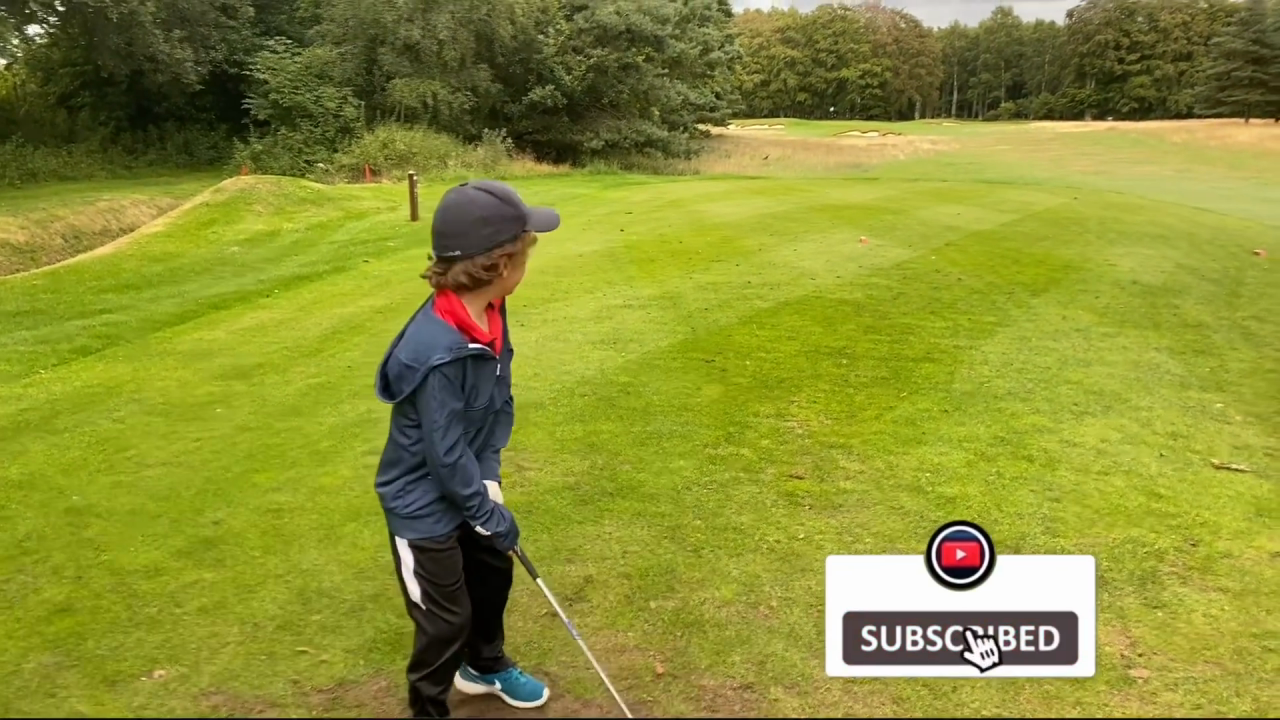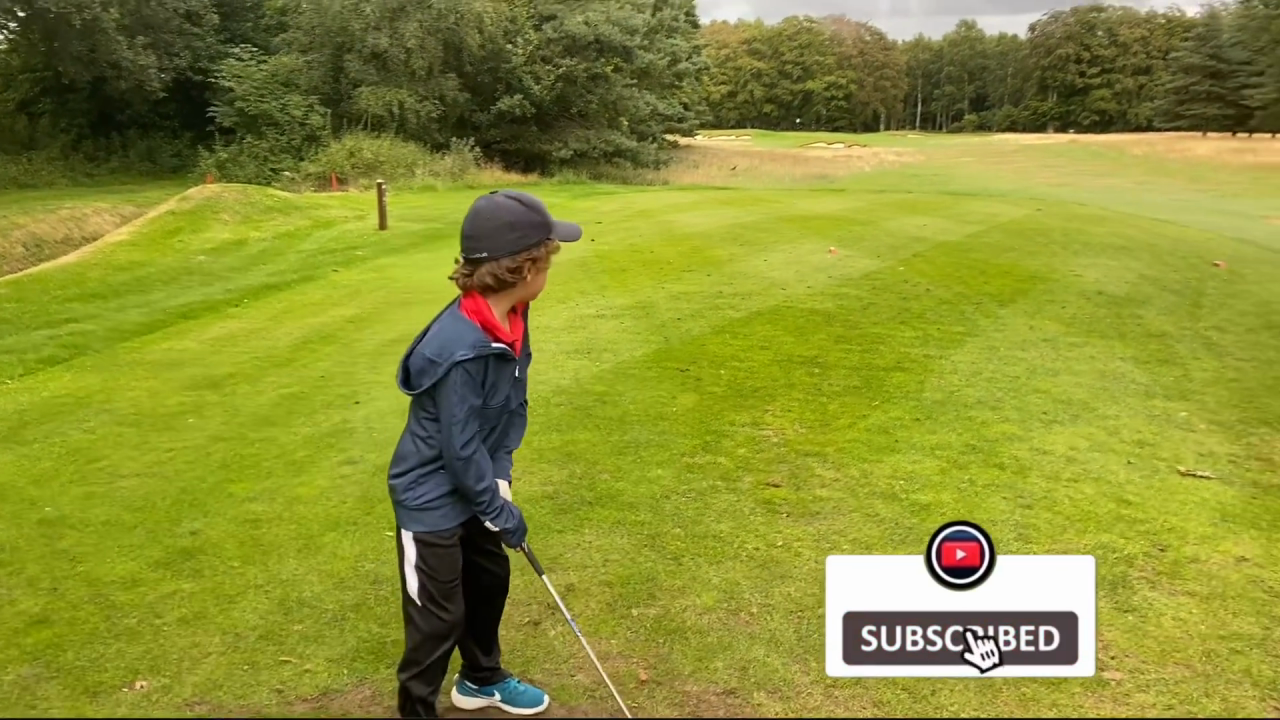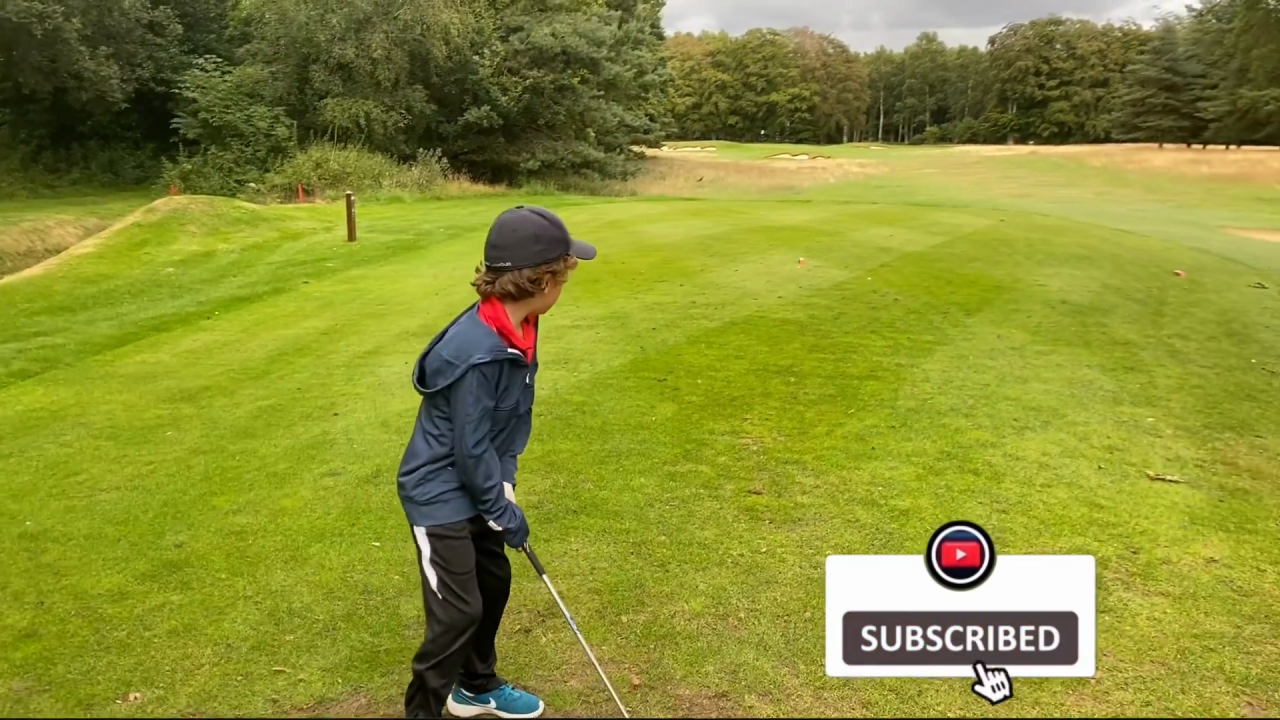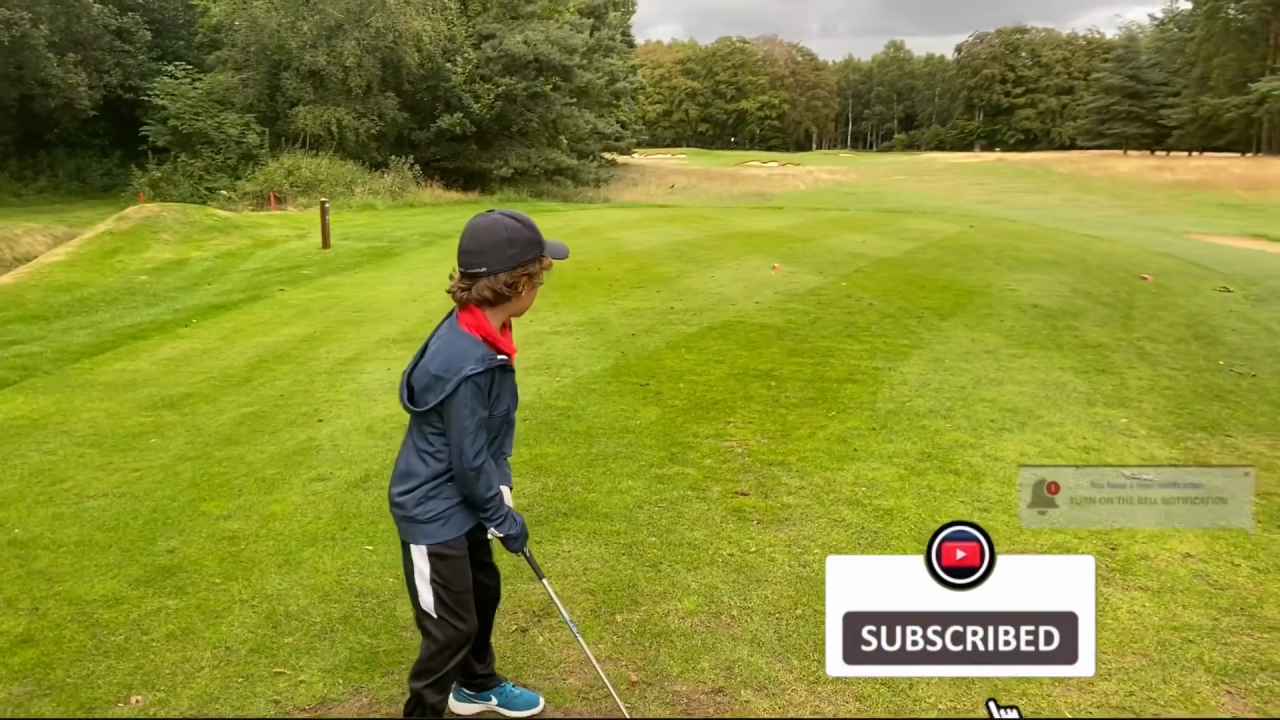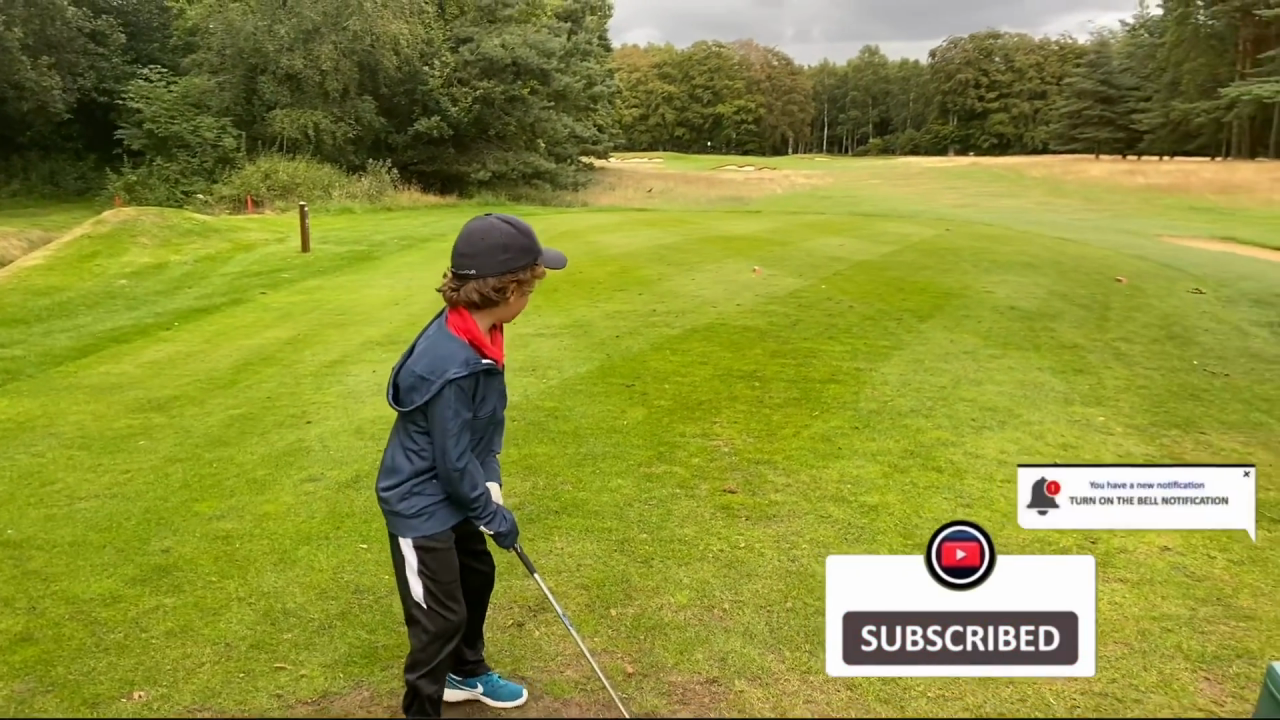
dt=0.3s
person 1, frame 1
left shoulder: (489, 315)
right shoulder: (435, 352)
left elbow: (499, 404)
right elbow: (444, 453)
left wrist: (490, 480)
right wrist: (488, 512)
left hip: (465, 487)
right hip: (424, 501)
left knee: (493, 576)
right knee: (445, 617)
left ankle: (485, 667)
person 1, frame 2
left shoulder: (510, 318)
right shoulder: (458, 351)
left elbow: (512, 407)
right elbow: (460, 448)
left wrist: (501, 480)
right wrist: (498, 511)
left hip: (473, 488)
right hip: (432, 497)
left knee: (491, 580)
right knee: (439, 615)
person 1, frame 3
left shoulder: (518, 327)
right shoulder: (475, 353)
left elbow: (517, 416)
right elbow: (471, 448)
left wrist: (505, 484)
right wrist: (503, 511)
left hip: (476, 487)
right hip: (440, 493)
left knee: (493, 584)
right knee: (457, 611)
person 1, frame 4
left shoulder: (487, 334)
right shoulder: (464, 364)
left elbow: (496, 429)
right elbow: (469, 459)
left wrist: (502, 490)
right wrist: (503, 518)
left hip: (462, 501)
right hip: (433, 510)
left knee: (483, 590)
right knee: (451, 625)
person 1, frame 5
left shoulder: (479, 335)
right shoulder: (449, 367)
left elbow: (489, 421)
right elbow: (453, 461)
left wrist: (491, 484)
right wrist: (491, 514)
left hip: (452, 494)
right hip: (421, 505)
left knee: (476, 578)
right knee: (440, 616)
left ankle: (466, 672)
